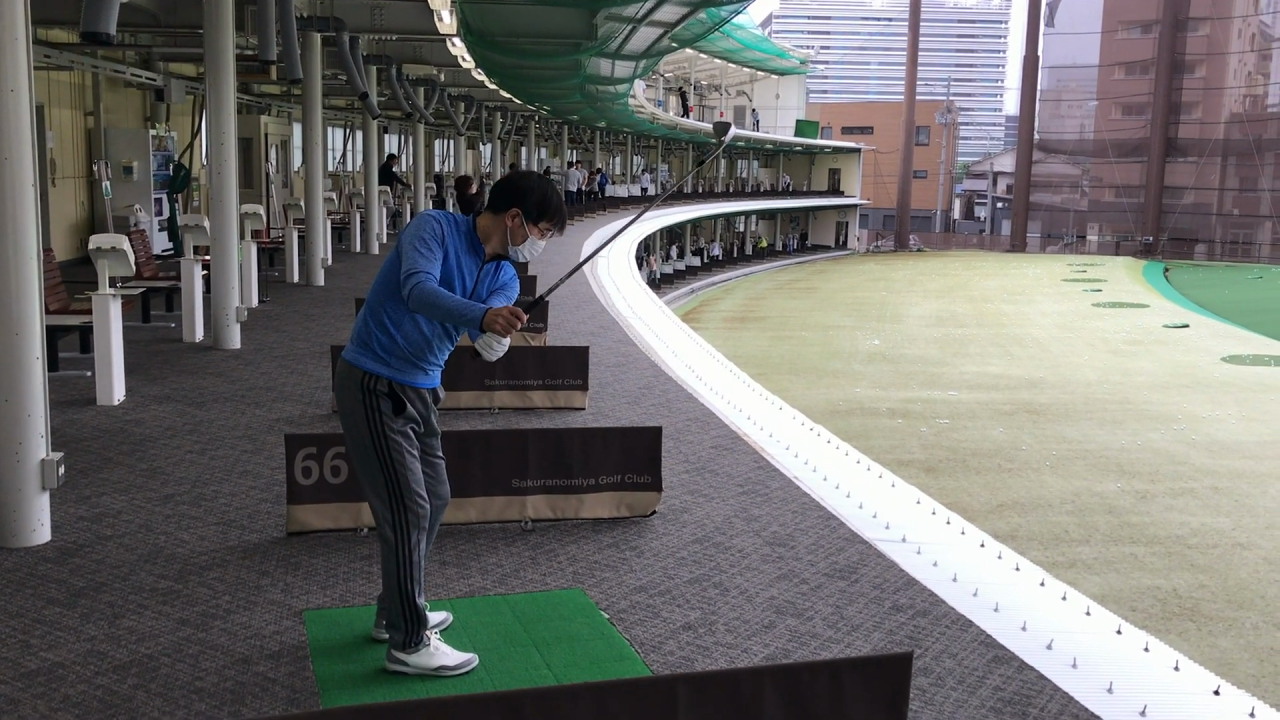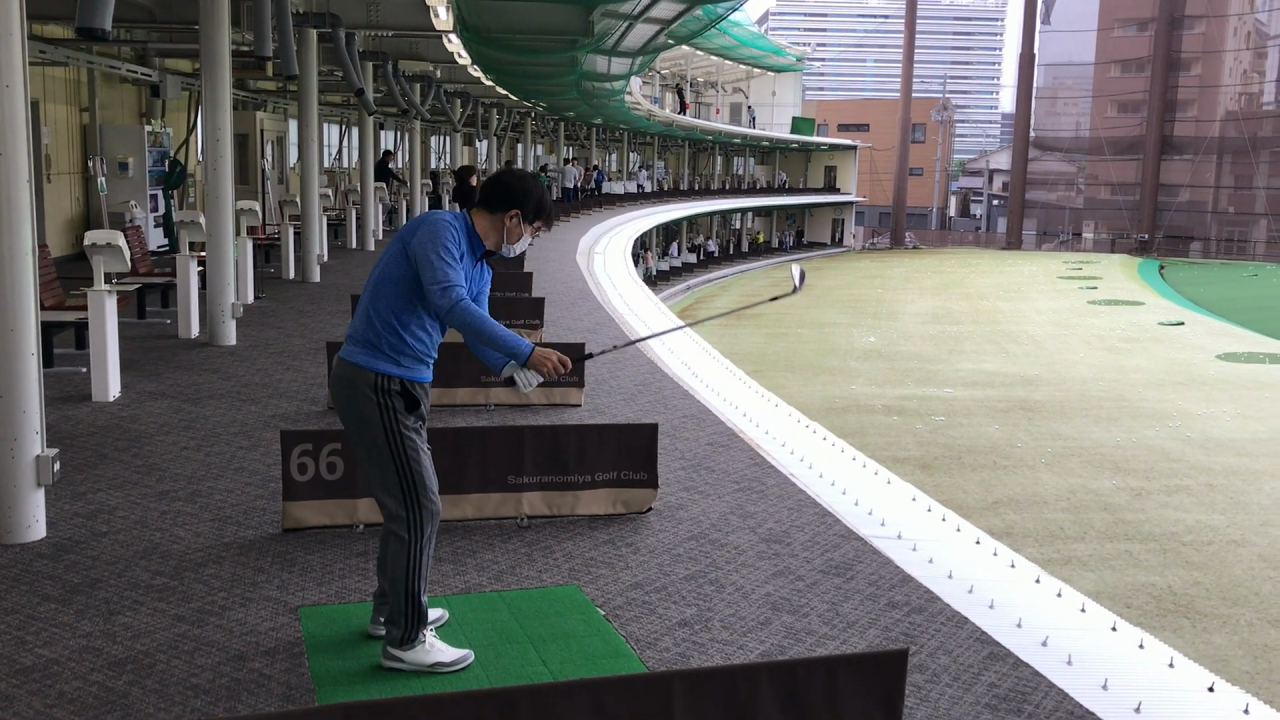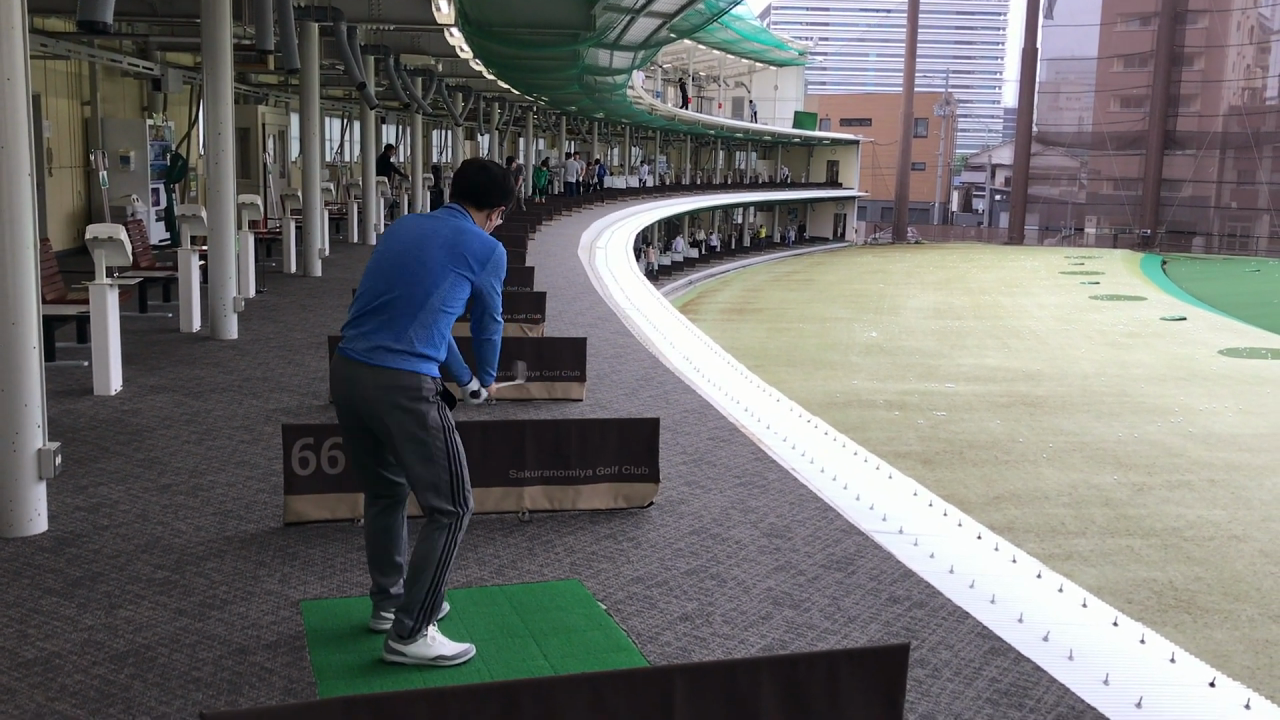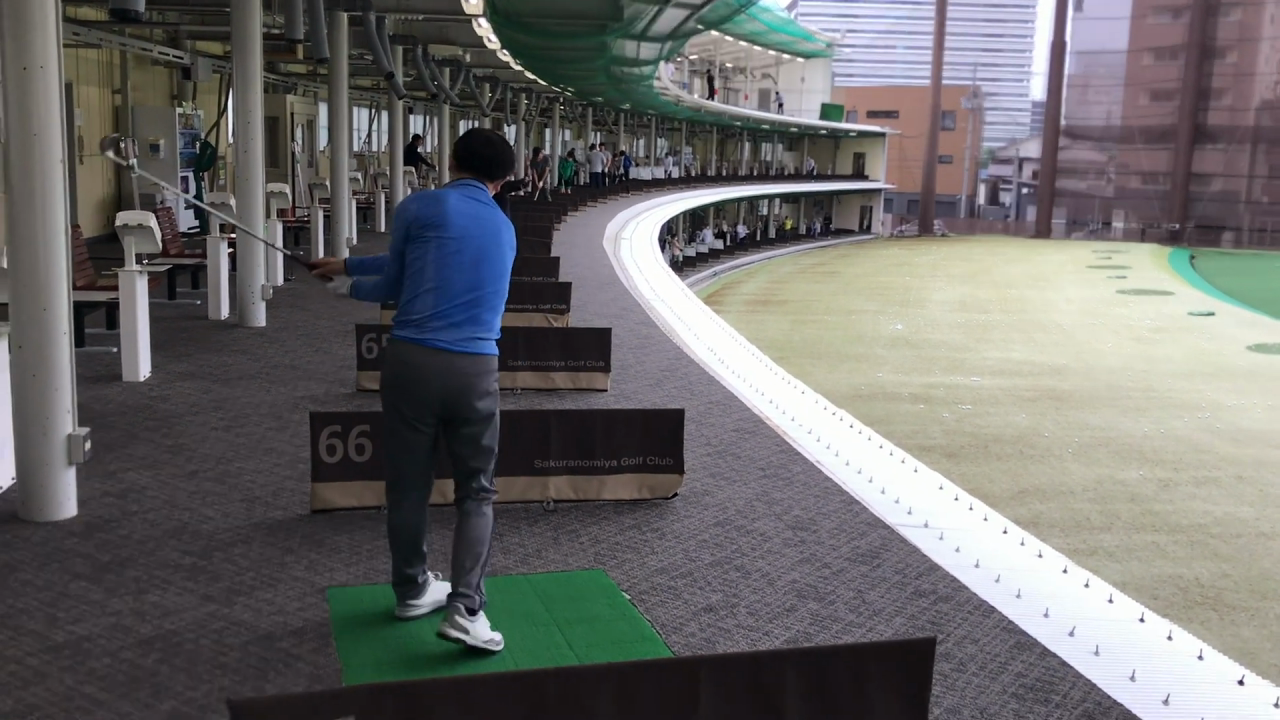
dt=0.4s
person 1, frame 1
left shoulder: (504, 278)
right shoulder: (433, 227)
left elbow: (485, 328)
right elbow: (418, 290)
left wrist: (497, 335)
right wrist: (484, 316)
left hip: (420, 389)
right hip: (373, 384)
left knee: (432, 500)
right knee: (408, 510)
left ankle: (397, 612)
right ankle: (408, 643)
person 1, frame 2
left shoulder: (480, 266)
right shoulder: (438, 228)
left elbow: (474, 327)
right elbow: (454, 307)
left wrist: (513, 368)
right wrist: (527, 354)
left hip: (391, 382)
right hip: (375, 383)
left knee: (409, 498)
right knee: (418, 508)
left ankle: (391, 609)
right ankle: (404, 640)
person 1, frame 3
left shoulder: (401, 227)
right shoulder: (489, 252)
right elbow: (488, 328)
left wrist: (460, 376)
right wrist: (484, 379)
left hip: (348, 372)
right hip: (404, 386)
left knee: (384, 492)
right knee: (449, 508)
left ankle: (388, 601)
right ankle: (408, 633)
person 1, frame 4
left shoulder: (419, 206)
right shoulder: (504, 228)
left elbow: (394, 285)
left wrist: (346, 280)
right wrist: (352, 270)
left hip: (413, 359)
right hip: (477, 368)
left knee: (408, 485)
right knee: (477, 490)
left ankle: (413, 590)
right ankle: (465, 608)
